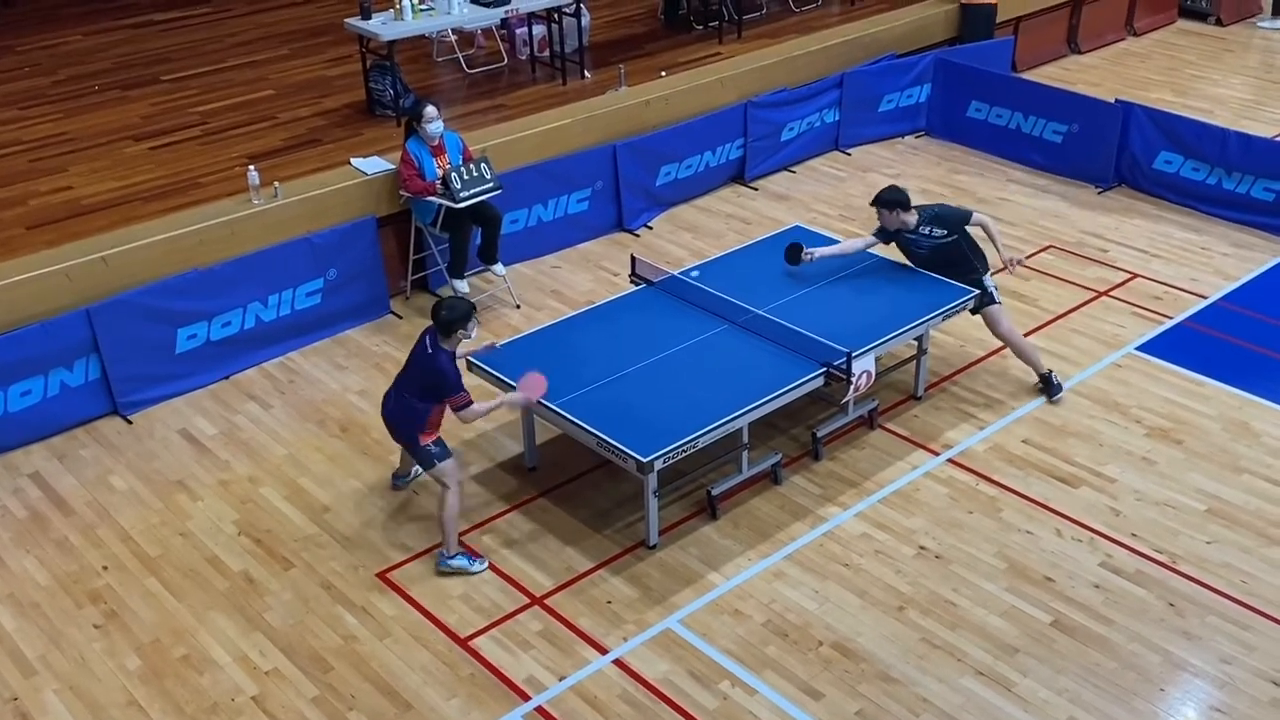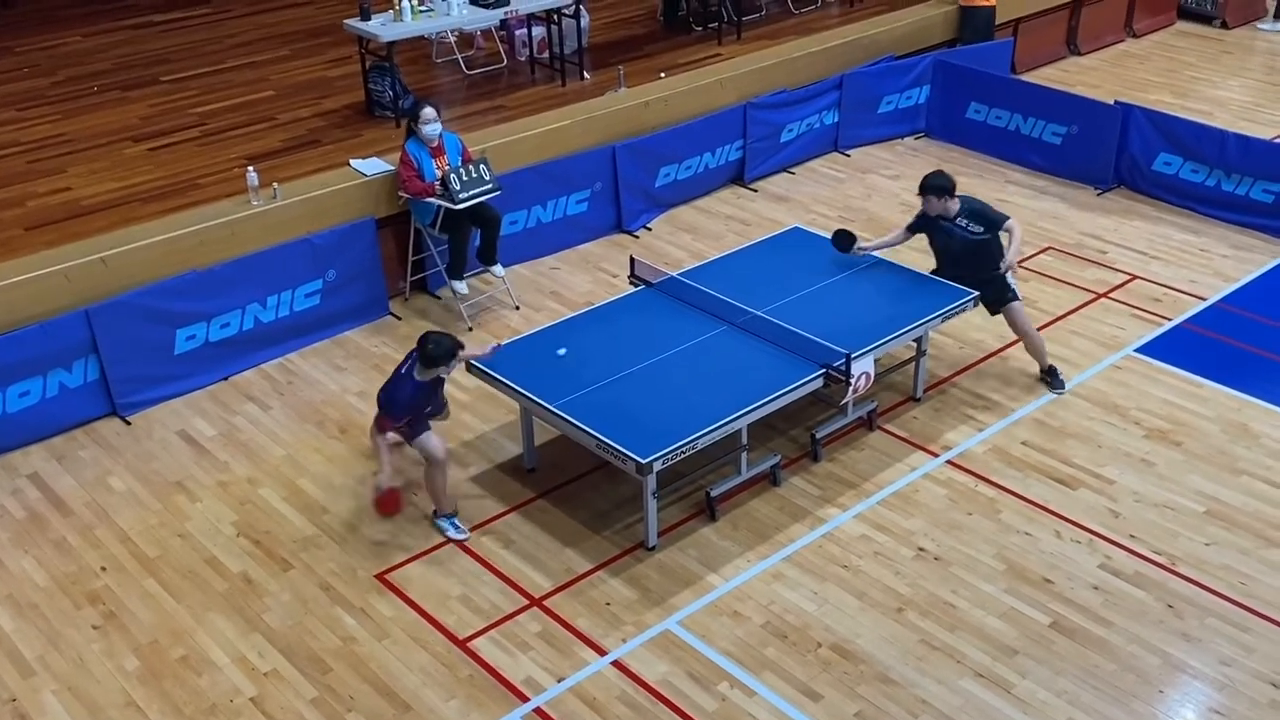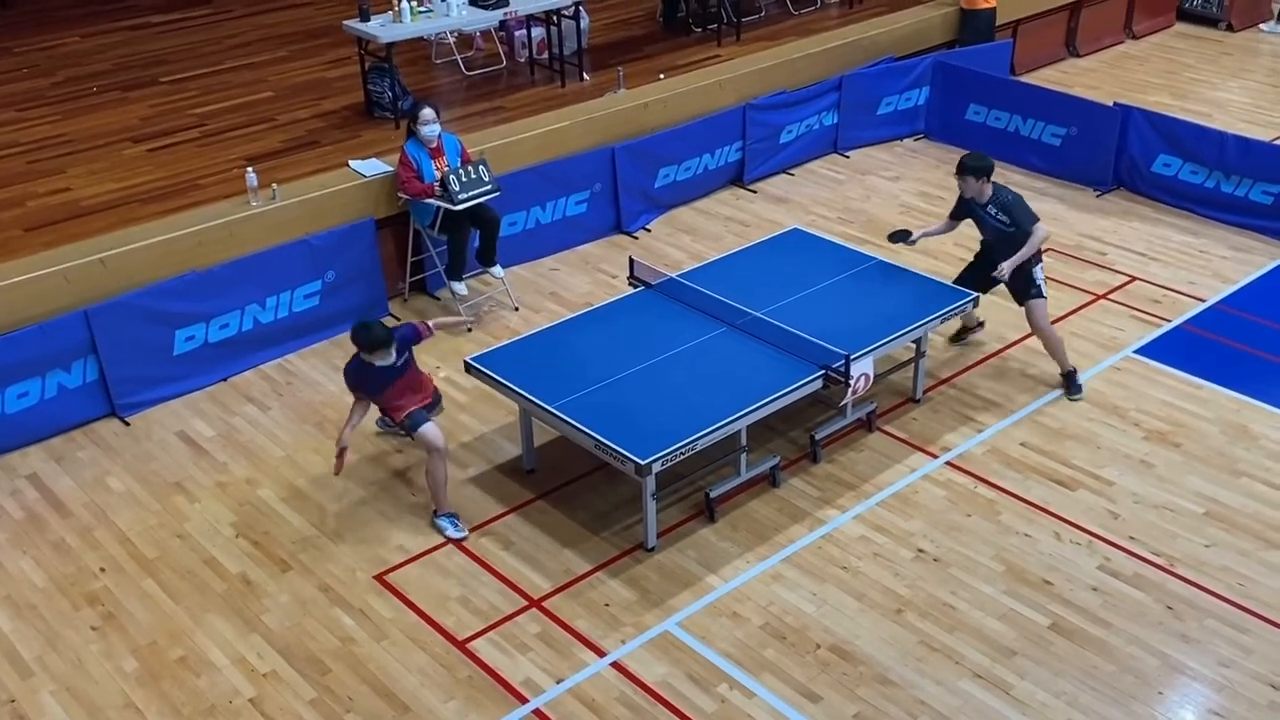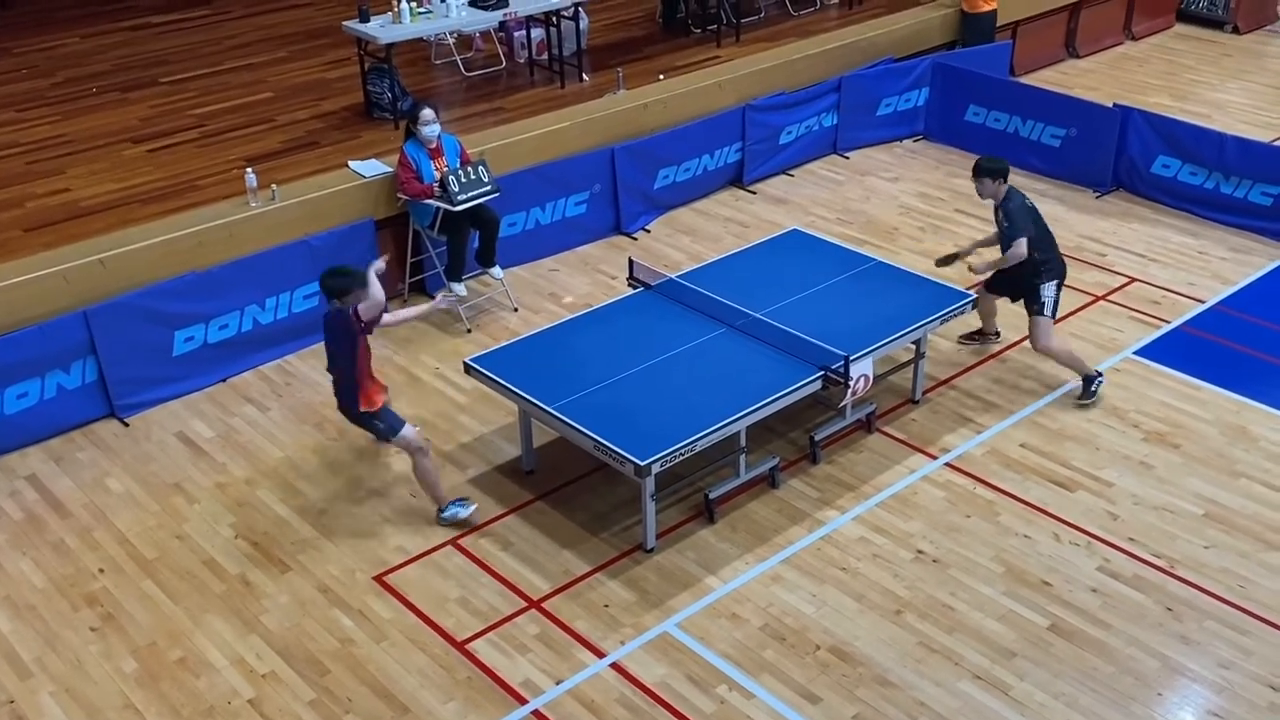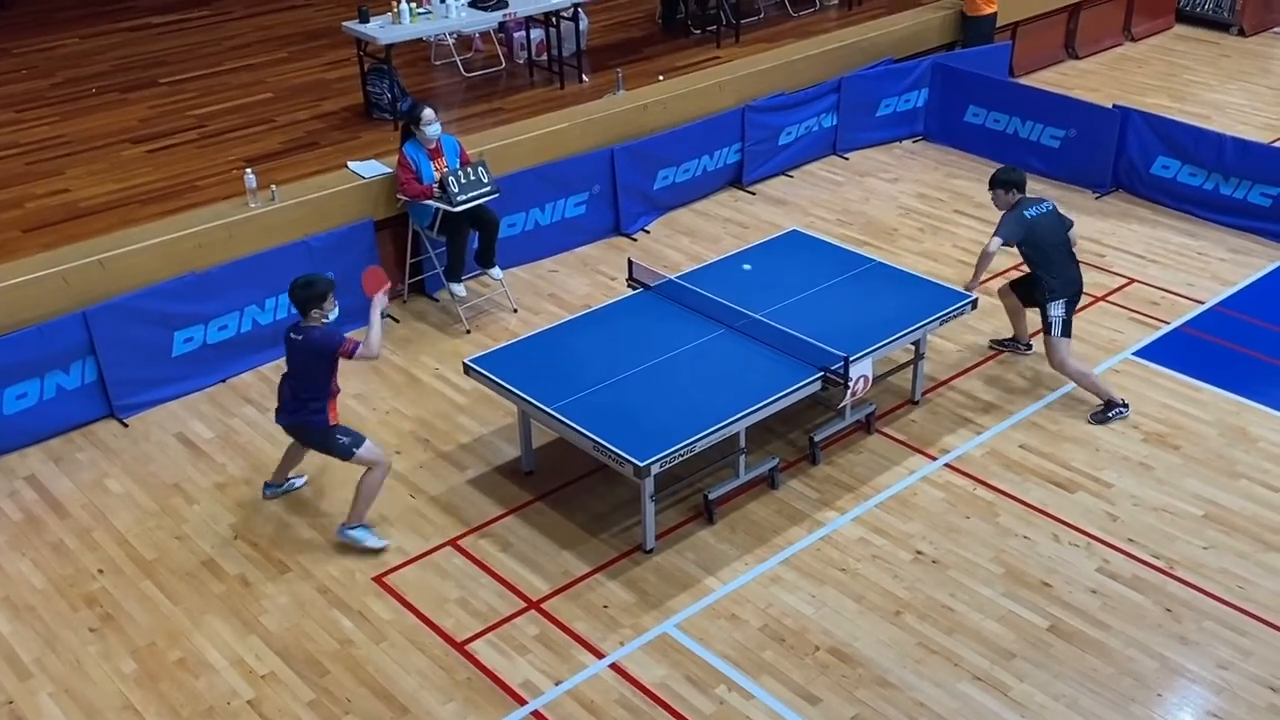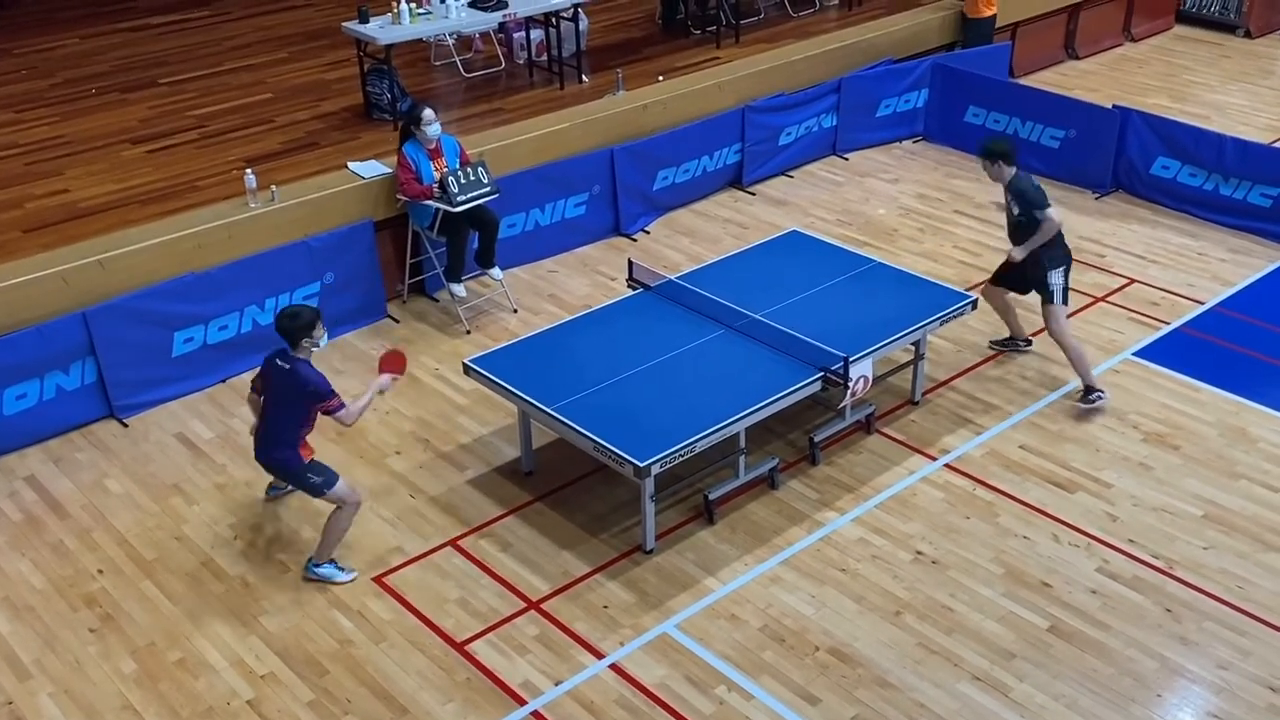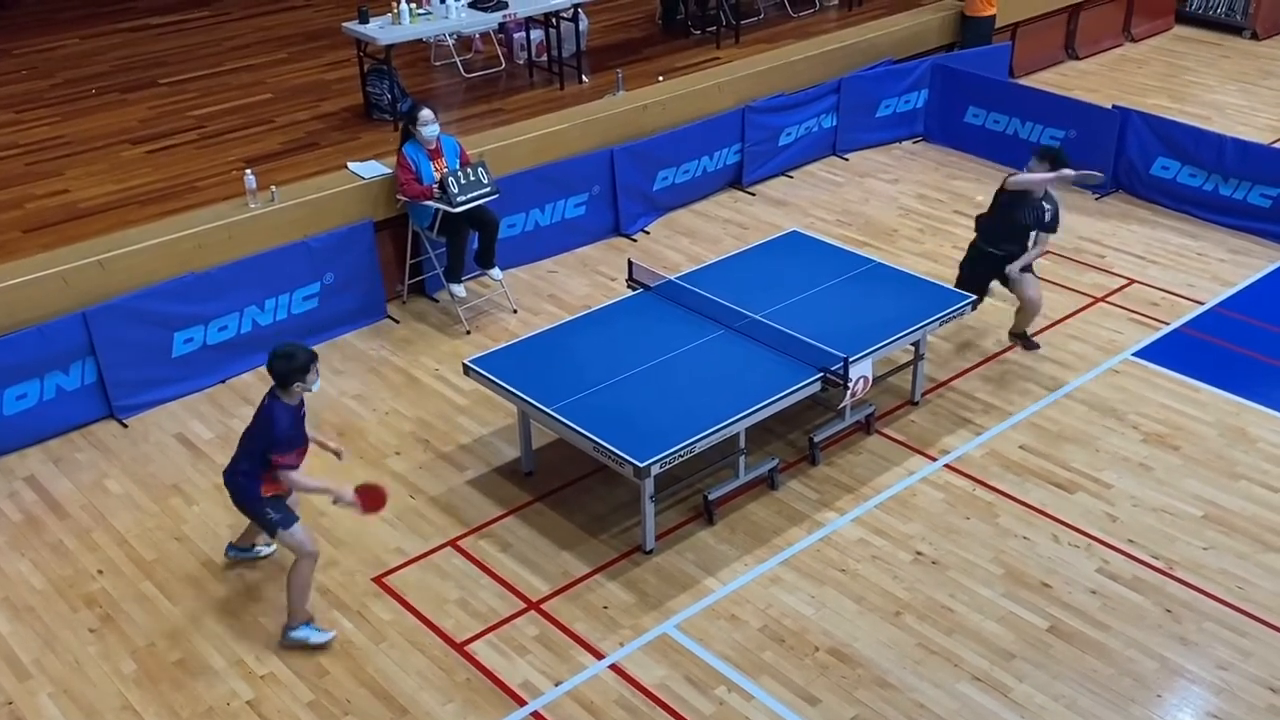
dt=0.2s
person 1, frame 1
left shoulder: (432, 334)
right shoulder: (446, 370)
right elbow: (467, 414)
left wrist: (470, 348)
right wrist: (506, 401)
left hip: (395, 407)
right hip: (408, 427)
right knee: (454, 482)
left ankle: (403, 474)
right ankle: (450, 555)
person 1, frame 2
left shoulder: (430, 354)
right shoulder: (402, 396)
right elbow: (378, 431)
left wrist: (479, 354)
right wrist: (385, 471)
left hip: (428, 401)
right hip: (410, 416)
left knee: (440, 413)
right knee: (437, 455)
left ankle: (404, 435)
right ankle: (444, 513)
person 1, frame 3
left shoulder: (402, 334)
right shoulder: (356, 372)
left elbow: (431, 326)
right elbow: (362, 401)
left wrist: (461, 321)
right wrist: (348, 430)
left hip: (423, 390)
right hip: (401, 406)
left knee: (434, 411)
right knee: (437, 446)
left ankle: (392, 423)
right ankle: (443, 513)
person 1, frame 4
left shoulder: (348, 316)
right shoulder: (340, 320)
left elbow: (386, 319)
right elbow: (376, 304)
left wrist: (430, 306)
right wrist: (371, 274)
left hip: (359, 391)
right hip: (361, 404)
left knee: (384, 403)
right knee: (419, 447)
left ankle: (385, 434)
right ankle: (445, 507)
person 1, frame 5
left shoulder: (293, 332)
right shoulder: (325, 338)
right elbow: (371, 352)
right wrist: (376, 308)
left hip: (287, 415)
right hip: (316, 424)
right knee: (380, 463)
left ankle: (277, 483)
right ankle: (354, 527)
person 1, frame 6
left shoulder: (275, 360)
right shoulder: (311, 379)
left elbow: (253, 395)
right elbow: (347, 418)
right wrist: (376, 386)
left hip: (265, 446)
right hip: (286, 458)
right knee: (350, 500)
left ankle: (278, 486)
right ankle: (319, 563)
person 1, frame 7
left shoulder: (283, 396)
right shoulder: (283, 425)
right elbow: (290, 479)
left wrist: (321, 442)
right wrist: (337, 491)
left hip: (245, 474)
right hip: (252, 489)
left knee: (287, 501)
right knee: (309, 551)
left ankle: (241, 547)
right ankle: (297, 626)
person 2, frame 1
left shoulder: (938, 215)
right shoulder: (891, 230)
left elbow: (982, 220)
right elbow: (861, 243)
left wrist: (1001, 252)
right wrist: (818, 252)
left hip: (971, 274)
right hip: (935, 277)
left knee: (1004, 332)
left ankle: (1045, 376)
person 2, frame 2
left shoulder: (976, 211)
right shoulder: (929, 215)
left elbow: (1014, 227)
right elbow: (903, 234)
left wrist: (1011, 255)
right wrist: (870, 246)
left hip: (989, 272)
right hip: (952, 272)
left knee: (1023, 326)
left ankle: (1047, 368)
person 2, frame 3
left shoulder: (1008, 201)
right shoulder: (968, 199)
left elbow: (1042, 232)
right elbow: (950, 223)
left wrist: (1012, 262)
right wrist: (921, 234)
left hip: (1022, 262)
right hip: (992, 257)
left knee: (1041, 324)
left ankle: (1068, 372)
right ankle: (972, 324)
person 2, frame 4
left shoulder: (1013, 207)
right shoulder: (1002, 202)
left elbow: (1020, 252)
left wrist: (987, 266)
right wrist: (973, 246)
left hip: (1045, 272)
right hip: (1023, 267)
left knee: (1041, 343)
right knee: (983, 296)
left ankle: (1091, 375)
right ankle: (988, 333)
person 2, frame 5
left shoulder: (1013, 218)
right shoulder: (1046, 205)
left elbow: (991, 250)
right elbow: (1072, 238)
left wrist: (976, 278)
left hip: (1059, 289)
right hip: (1055, 279)
left knee: (1059, 361)
right knee: (1007, 293)
left ankle: (1115, 403)
right ankle: (1022, 342)
person 2, frame 6
left shoulder: (1023, 188)
right shoulder: (1015, 184)
left elbow: (1053, 221)
left wrist: (1024, 249)
left hip: (1051, 262)
right hip: (1032, 259)
left knee: (1055, 328)
right knee: (990, 292)
left ankle: (1092, 387)
right ankle: (1018, 338)
person 2, frame 7
left shoulder: (1050, 207)
right shoulder: (1015, 182)
left elbow: (1041, 246)
right elbow: (1015, 182)
left wrist: (1019, 264)
right wrist: (1057, 175)
left hip: (1014, 257)
right hip: (984, 250)
left knee: (1033, 301)
left ankle: (1019, 331)
person 3, frame 1
left shoulder: (453, 138)
right shoulder: (412, 149)
left elbow: (470, 164)
right elbow: (409, 183)
right wrist: (433, 187)
right hip: (433, 204)
left knee: (493, 216)
right knee: (463, 224)
left ankle: (489, 258)
right ankle: (456, 274)
person 3, frame 2
left shoulder: (452, 140)
right shoulder: (411, 150)
left elbow: (469, 165)
right elbow: (408, 184)
right wrist: (432, 188)
right hip: (432, 206)
left knee: (493, 217)
right knee: (462, 225)
left ankle: (488, 259)
right ankle: (455, 275)
person 3, frame 3
left shoulder: (451, 141)
right shoulder: (410, 151)
right elbow: (407, 185)
right wrist: (431, 189)
right hip: (431, 207)
left knee: (492, 218)
right knee: (461, 226)
left ankle: (487, 260)
right ankle: (454, 276)
person 3, frame 4
left shoulder: (451, 142)
right shoulder: (410, 152)
right elbow: (407, 186)
right wrist: (431, 190)
right hip: (431, 208)
left knee: (491, 219)
right knee: (461, 227)
left ankle: (486, 260)
right ankle: (454, 276)
person 3, frame 5
left shoulder: (450, 142)
right shoulder: (409, 152)
right elbow: (406, 186)
right wrist: (430, 191)
right hip: (430, 208)
left knee: (491, 220)
right knee: (460, 227)
left ankle: (486, 261)
right ankle: (453, 277)
person 3, frame 6
left shoulder: (450, 142)
right shoulder: (408, 152)
right elbow: (406, 187)
right wrist: (430, 191)
right hip: (430, 209)
left knee: (491, 220)
right knee: (460, 228)
left ankle: (486, 261)
right ankle: (453, 277)
person 3, frame 7
left shoulder: (450, 142)
right shoulder: (408, 152)
left elbow: (467, 168)
right elbow: (406, 187)
right wrist: (430, 191)
right hip: (430, 209)
left knee: (490, 220)
right knee: (460, 228)
left ankle: (485, 262)
right ankle: (453, 277)
